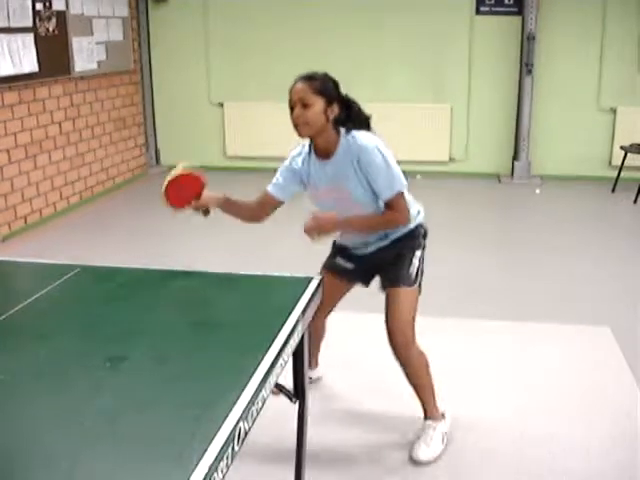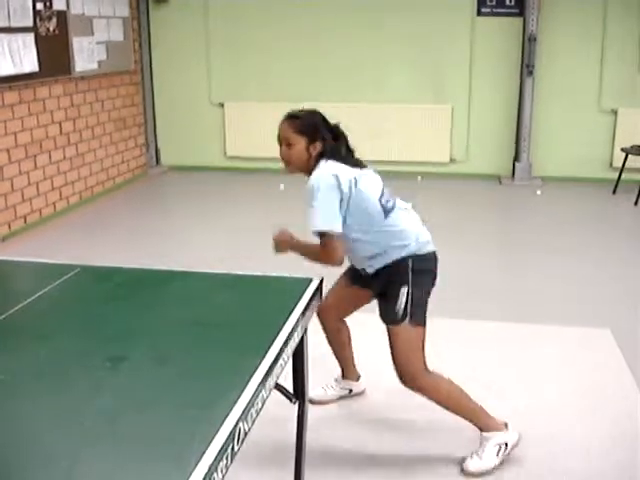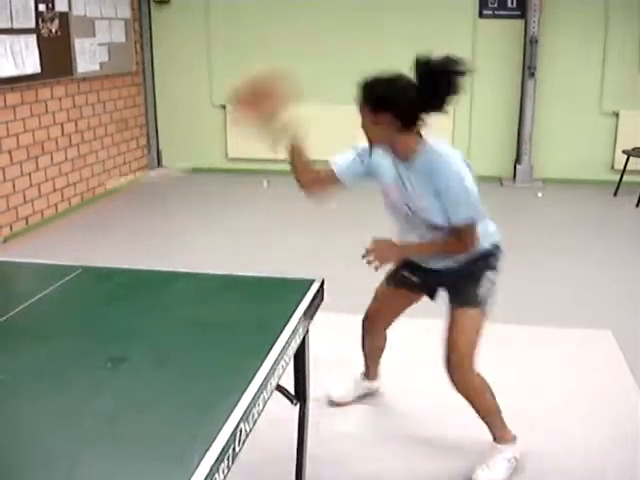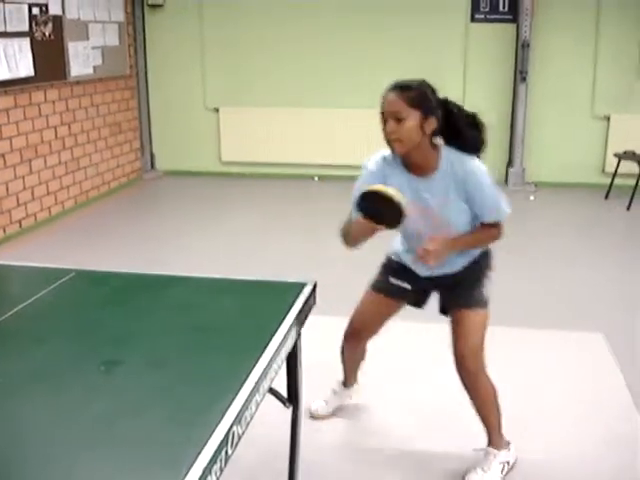
dt=0.4s
person 1, frame 1
left shoulder: (365, 148)
right shoulder: (300, 161)
left elbow: (399, 214)
right elbow: (257, 212)
left wrist: (338, 223)
right wrist: (218, 200)
left hip: (400, 240)
right hip: (351, 243)
left knee: (401, 339)
right knee: (310, 311)
left ankle: (435, 419)
right ankle: (309, 369)
person 1, frame 2
left shoulder: (323, 180)
right shoulder: (344, 171)
left elbow: (332, 255)
left wrist: (292, 244)
left hip: (406, 263)
right hip: (379, 259)
left knee: (411, 374)
right knee: (327, 311)
left ankle: (495, 430)
right ankle: (351, 379)
person 1, frame 3
left shoulder: (445, 164)
right shoulder: (375, 154)
left elbow: (466, 240)
right elbow: (312, 184)
left wrist: (402, 250)
right wrist: (285, 132)
left hip: (470, 261)
right hip: (422, 256)
left knee: (459, 368)
right knee: (373, 321)
left ankle: (506, 442)
right ankle: (370, 379)
person 1, frame 4
left shoulder: (467, 170)
right shoulder: (379, 169)
left elbow: (493, 229)
right elbow: (349, 237)
left wrist: (447, 245)
right wrist: (360, 226)
left hip: (464, 267)
right hip: (408, 263)
left knee: (469, 363)
right knee: (355, 331)
left ankle: (499, 447)
right ankle: (346, 386)
